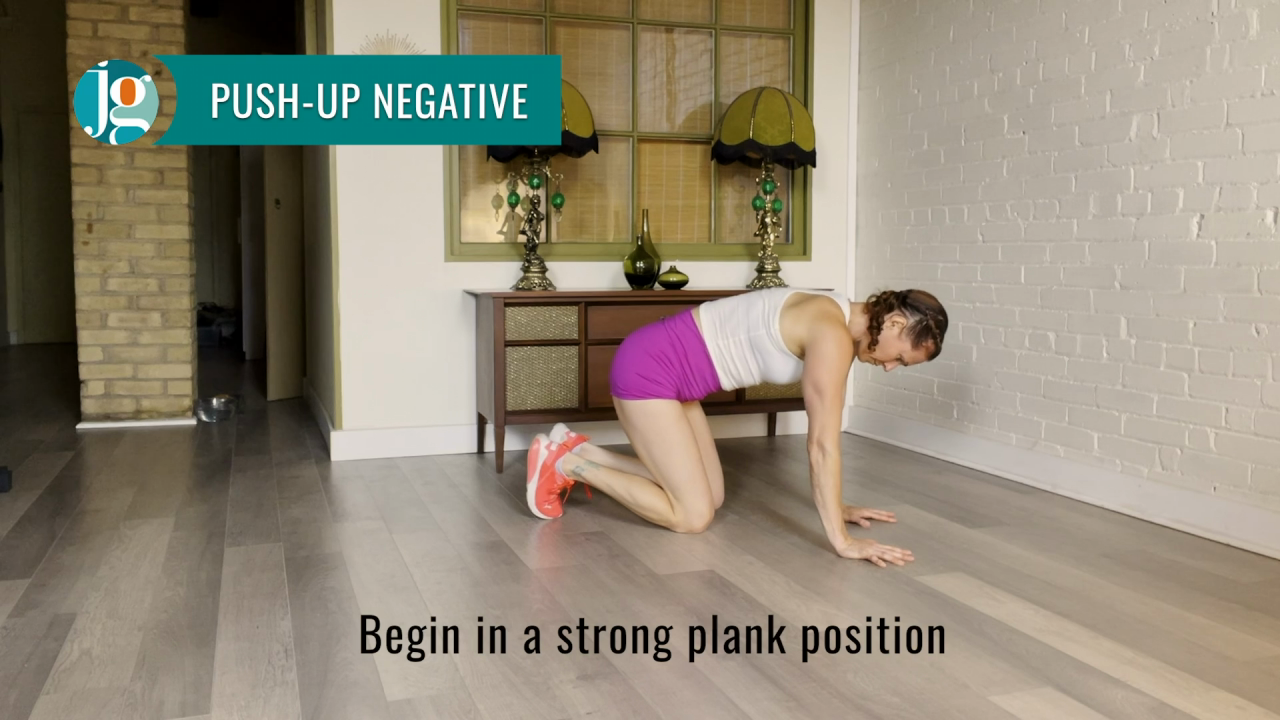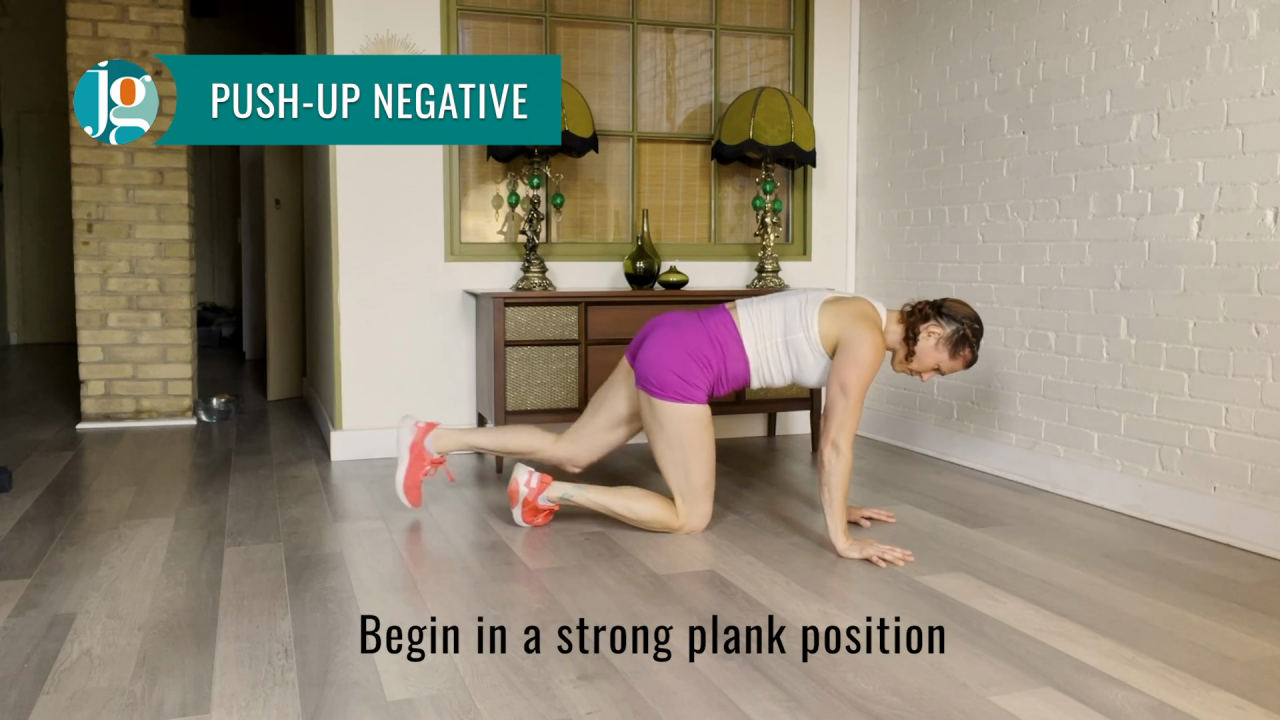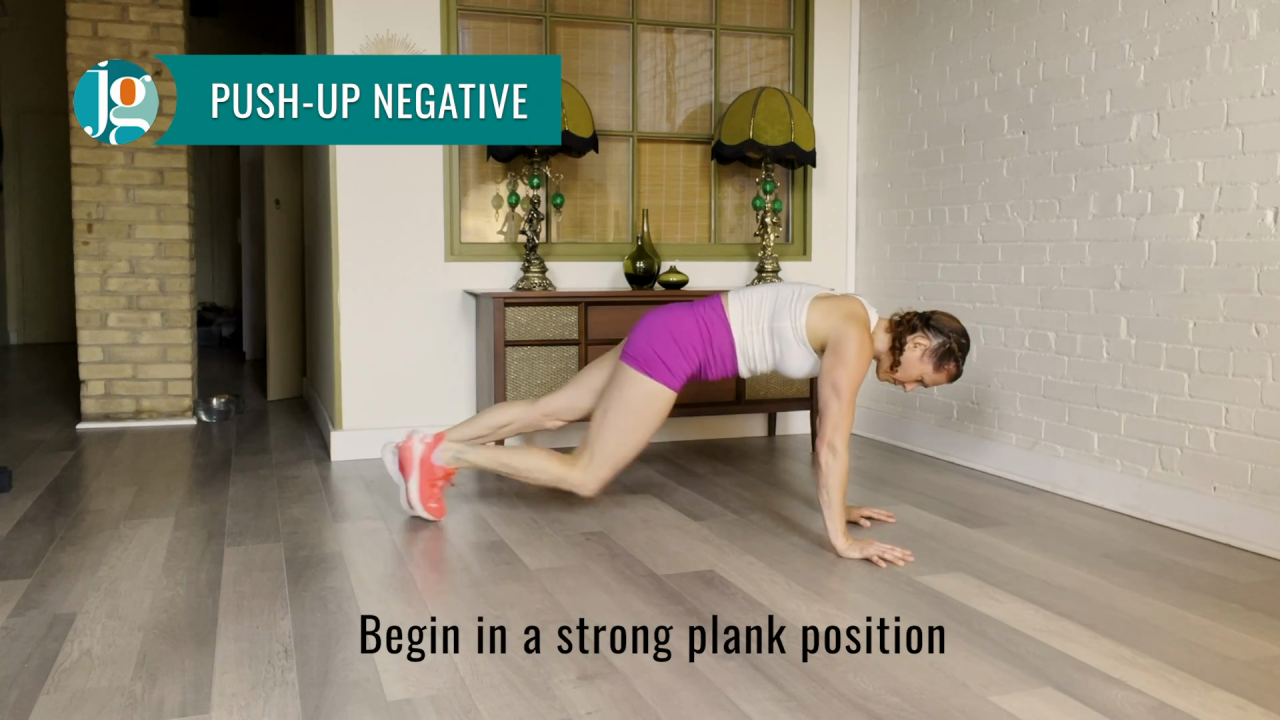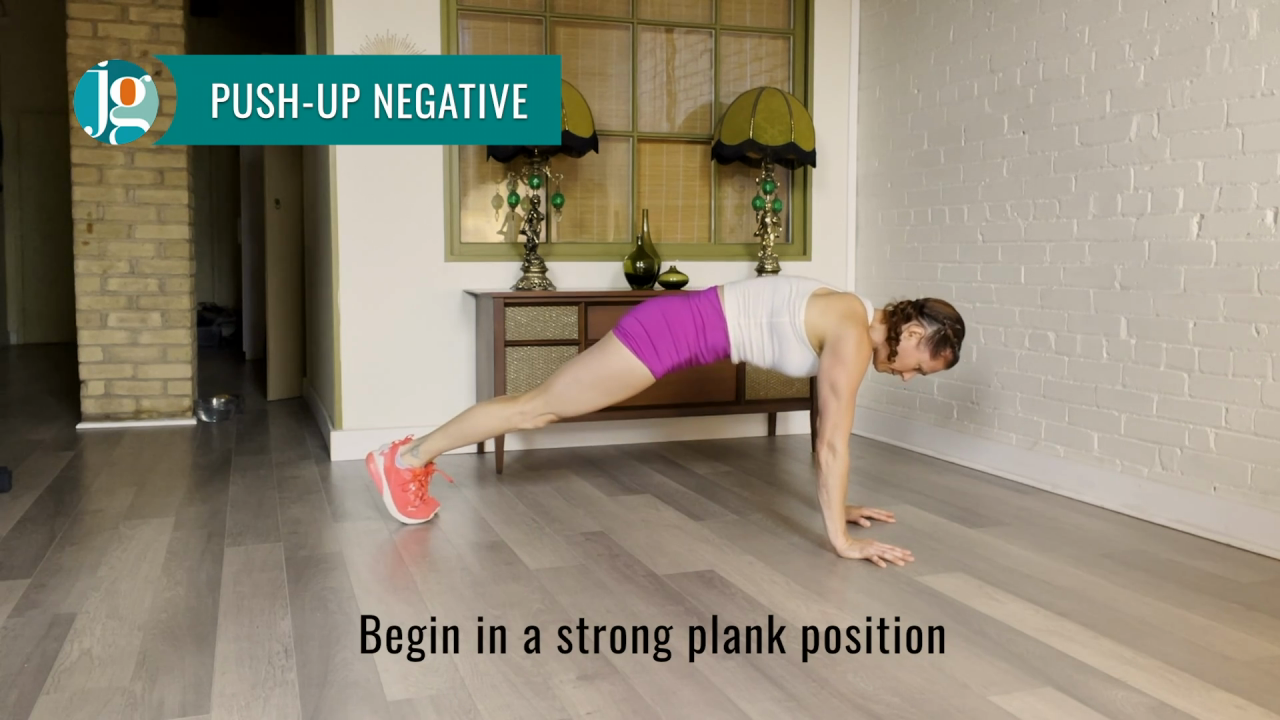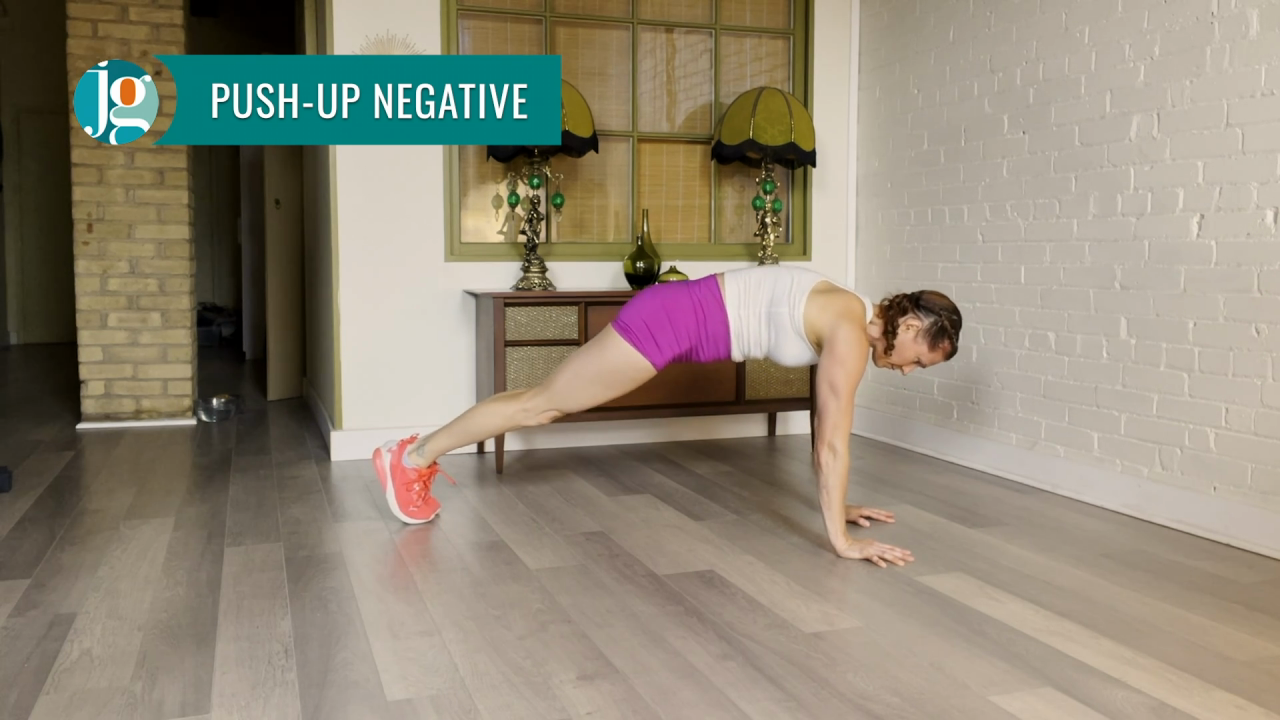
dt=1s
person 1, frame 1
left shoulder: (844, 326)
right shoulder: (832, 334)
left elbow: (828, 428)
right elbow: (823, 443)
left wrist: (838, 506)
right wrist: (842, 540)
left hip: (664, 367)
right hip: (645, 369)
left knee: (709, 497)
right knee: (693, 517)
left ankle: (578, 450)
right ankle: (565, 464)
person 1, frame 2
left shoulder: (856, 322)
right shoulder: (868, 336)
left elbow: (831, 433)
right elbow: (836, 445)
left wrist: (840, 507)
right wrist: (842, 540)
left hip: (668, 340)
right hip: (682, 363)
left knee: (571, 450)
right knee: (690, 517)
left ankle: (434, 442)
right ankle: (547, 491)
person 1, frame 3
left shoulder: (857, 328)
right shoulder: (855, 336)
left elbow: (828, 432)
right elbow: (833, 443)
left wrist: (840, 506)
right wrist: (841, 538)
left hip: (669, 333)
right hip: (673, 343)
left knee: (549, 411)
right knee: (585, 475)
left ankle: (420, 450)
right ankle: (439, 455)
person 1, frame 4
left shoulder: (849, 324)
right shoulder: (853, 333)
left elbow: (826, 430)
right elbow: (833, 443)
left wrist: (839, 506)
right wrist: (841, 540)
left hip: (678, 325)
right hip: (671, 331)
left knee: (546, 407)
right knee: (539, 406)
left ankle: (418, 454)
right ankle: (405, 458)
person 1, frame 5
left shoulder: (847, 319)
right shoulder: (851, 332)
left elbow: (825, 427)
right elbow: (834, 441)
left wrist: (838, 504)
right wrist: (841, 538)
left hip: (677, 317)
right hip: (670, 320)
left knee: (546, 401)
right knee: (541, 404)
left ankle: (421, 452)
right ankle: (411, 458)
